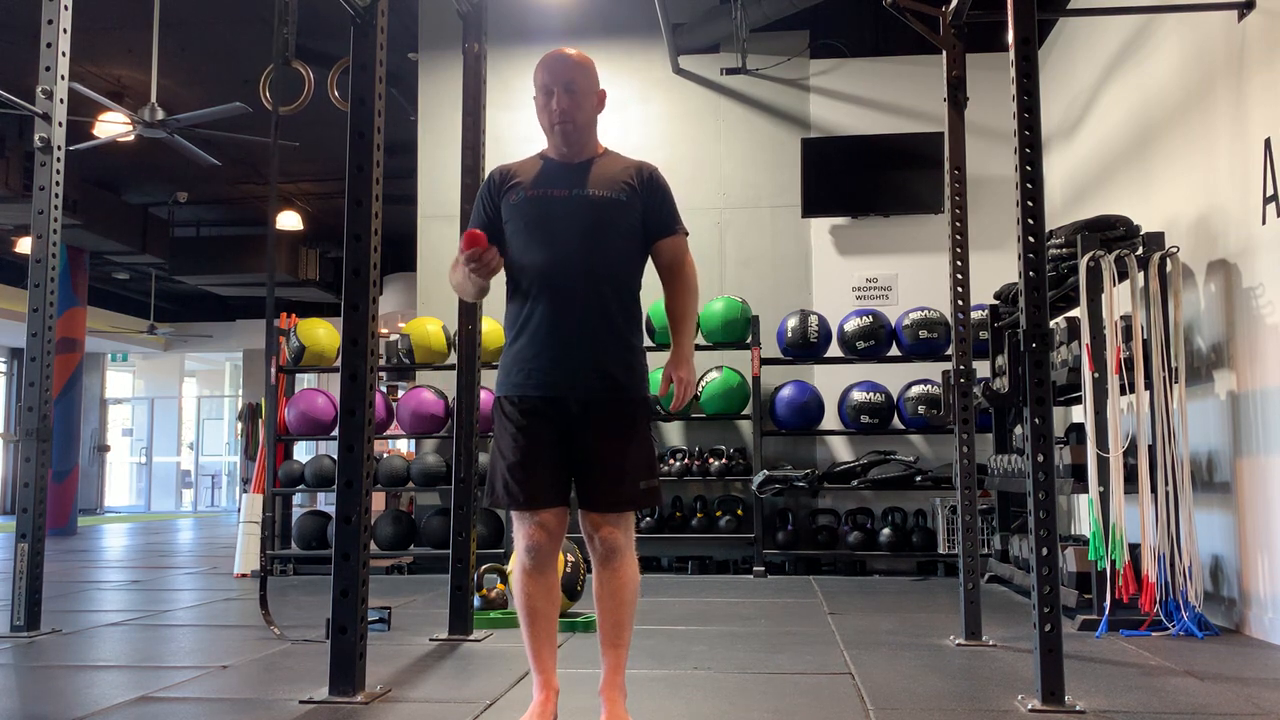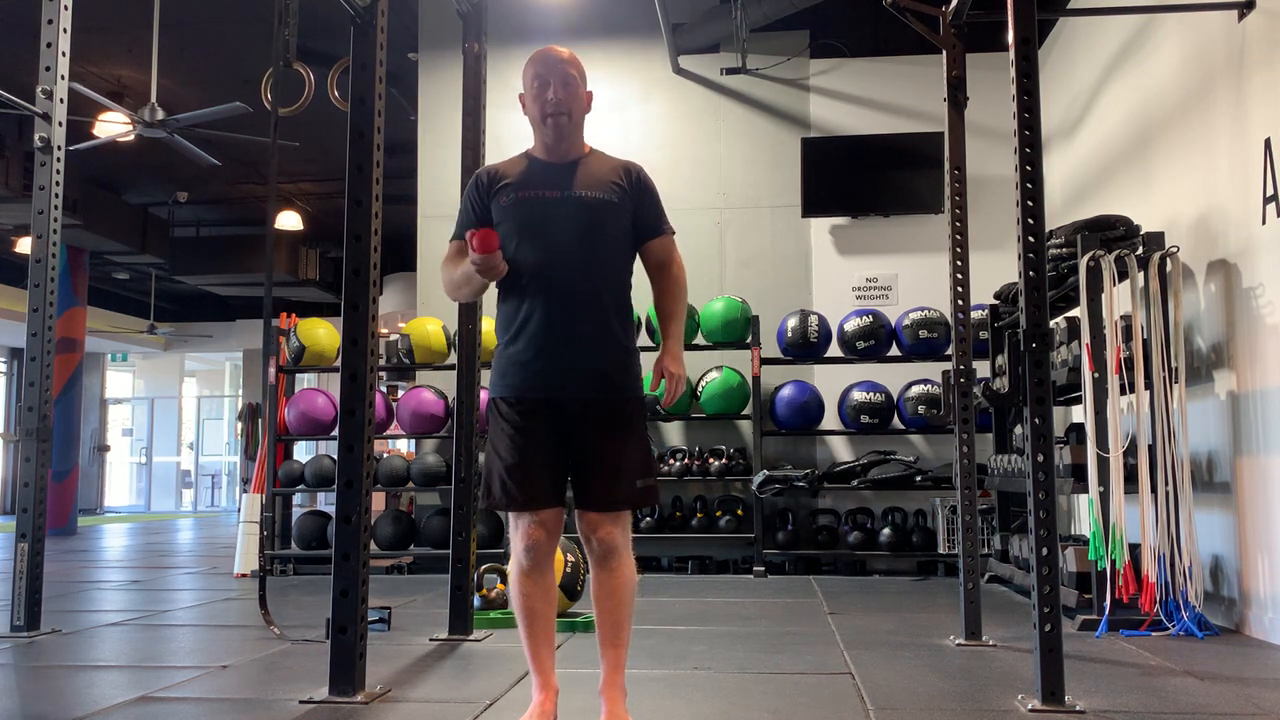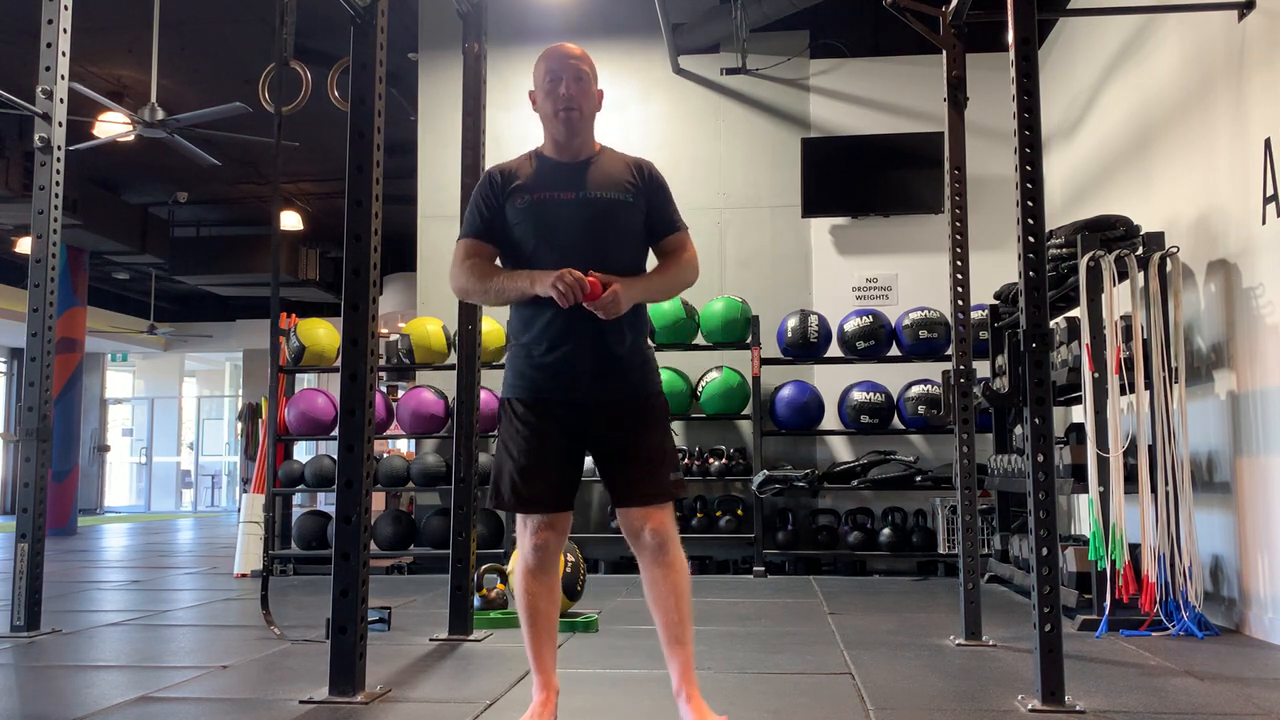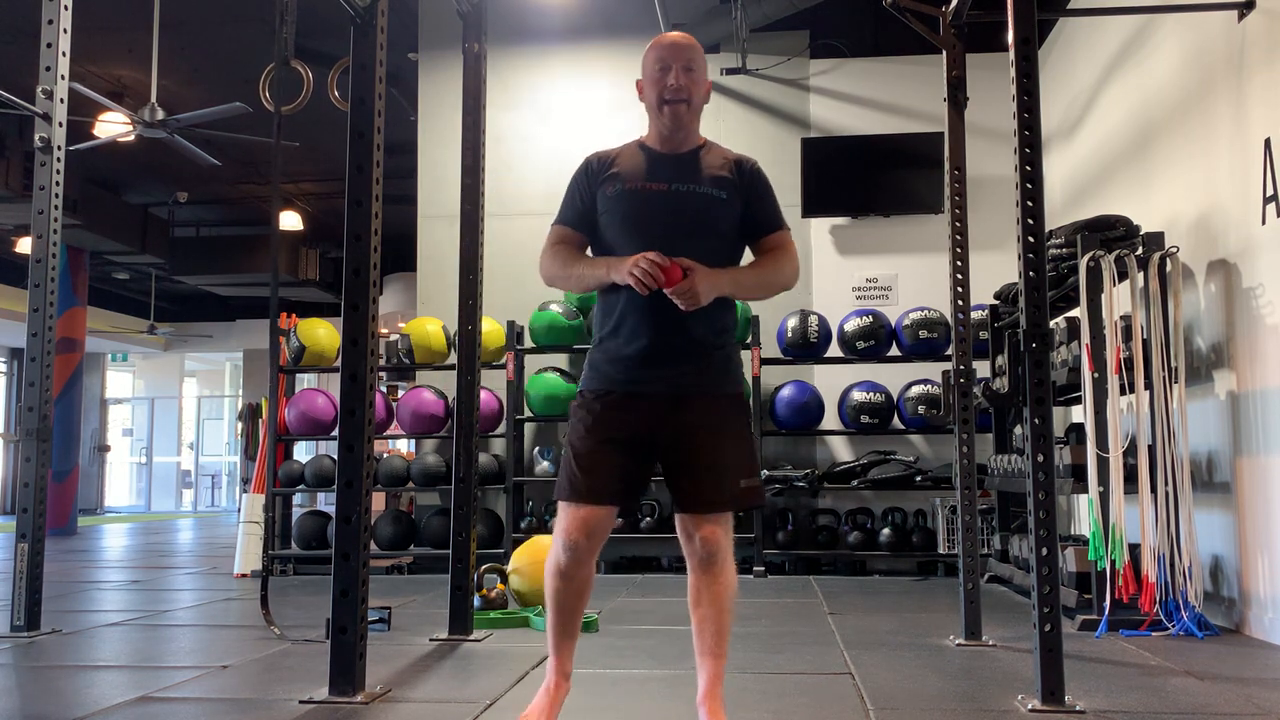
dt=0.5s
person 1, frame 1
left shoulder: (638, 179)
right shoulder: (506, 182)
left elbow: (678, 267)
right elbow: (463, 283)
left wrist: (683, 350)
right wrist: (475, 269)
left hip: (614, 387)
right hip: (528, 387)
left knee: (611, 535)
right knee: (534, 538)
person 1, frame 2
left shoulder: (626, 178)
right shoulder: (492, 183)
left elbow: (666, 265)
right elbow: (453, 281)
left wrist: (672, 344)
right wrist: (476, 270)
left hip: (610, 386)
right hip: (523, 388)
left knee: (609, 536)
right knee: (531, 538)
person 1, frame 3
left shoulder: (638, 175)
right shoulder: (503, 182)
left elbow: (684, 262)
right elbow: (465, 276)
left wrist: (631, 289)
right wrist: (537, 281)
left hip: (627, 385)
right hip: (537, 390)
left knee: (654, 531)
right knee: (538, 539)
person 1, frame 4
left shoulder: (739, 173)
right shoulder: (601, 170)
left elbow: (784, 267)
right elbow: (553, 262)
left wrist: (718, 280)
right wrist: (617, 267)
left hip: (707, 387)
right hip: (612, 383)
left knee: (709, 540)
right knee: (576, 533)
